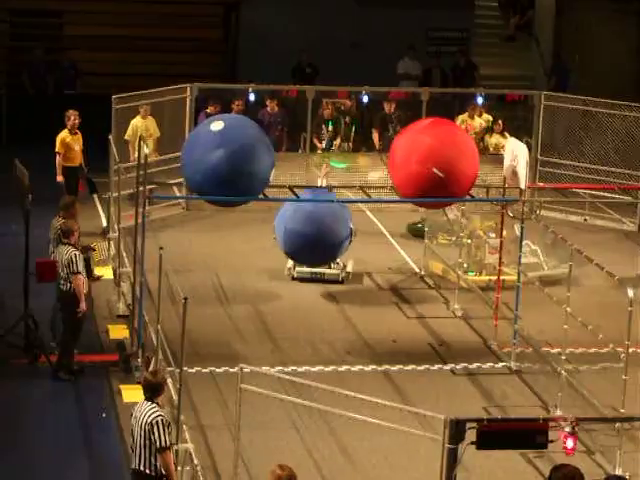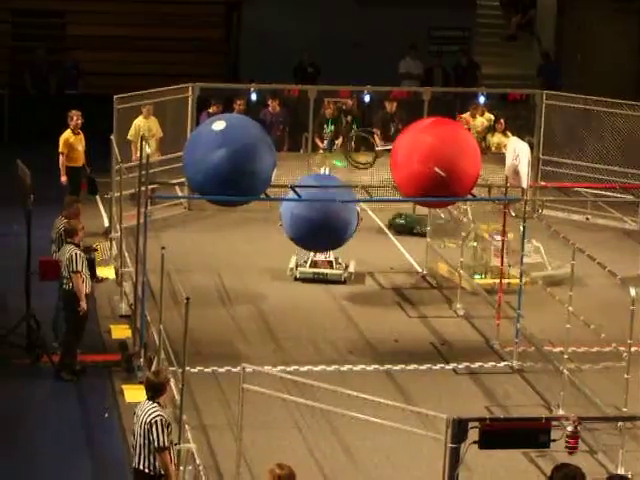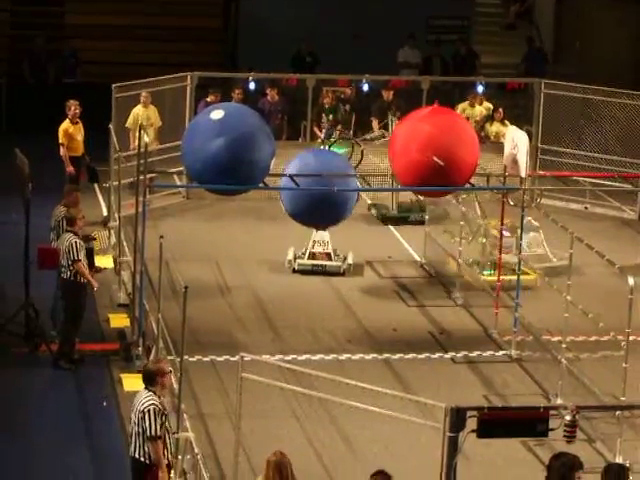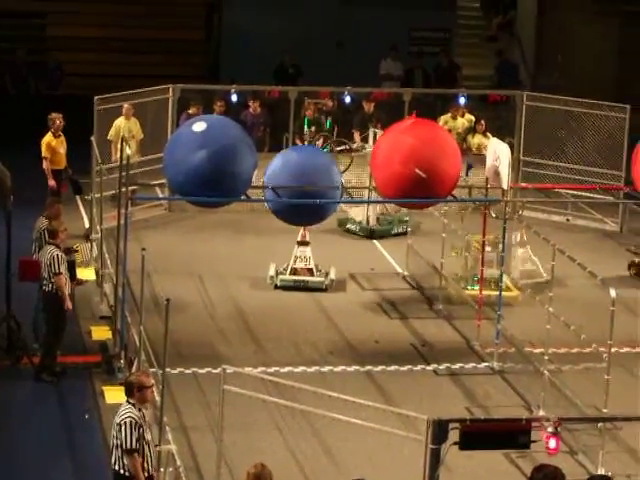
dt=0.3s
person 1, frame 1
left shoulder: (59, 250)
right shoulder: (74, 253)
right elbow: (77, 278)
right wrist: (83, 301)
left hip: (64, 293)
right hip: (73, 296)
left knee: (69, 331)
right knee: (72, 332)
left ankle: (67, 364)
right ankle: (60, 368)
person 1, frame 2
left shoulder: (65, 249)
right shoulder: (75, 252)
right elbow: (76, 278)
right wrist: (82, 300)
left hip: (67, 292)
right hip: (75, 295)
left knee: (72, 330)
right knee: (74, 332)
left ankle: (70, 364)
right ankle: (63, 368)
person 1, frame 3
left shoulder: (64, 237)
right shoulder: (75, 241)
right elbow: (78, 266)
right wrist: (92, 281)
left hip: (66, 280)
right hip: (75, 284)
left knee: (71, 319)
right knee: (72, 321)
left ankle: (68, 352)
right ankle: (61, 356)
person 1, frame 4
left shoulder: (46, 250)
right shoulder: (57, 254)
right elbow: (58, 279)
right wrist: (67, 300)
left hip: (47, 293)
right hip: (55, 296)
left knee: (52, 332)
right knee: (54, 333)
left ankle: (50, 365)
right ankle: (42, 369)
